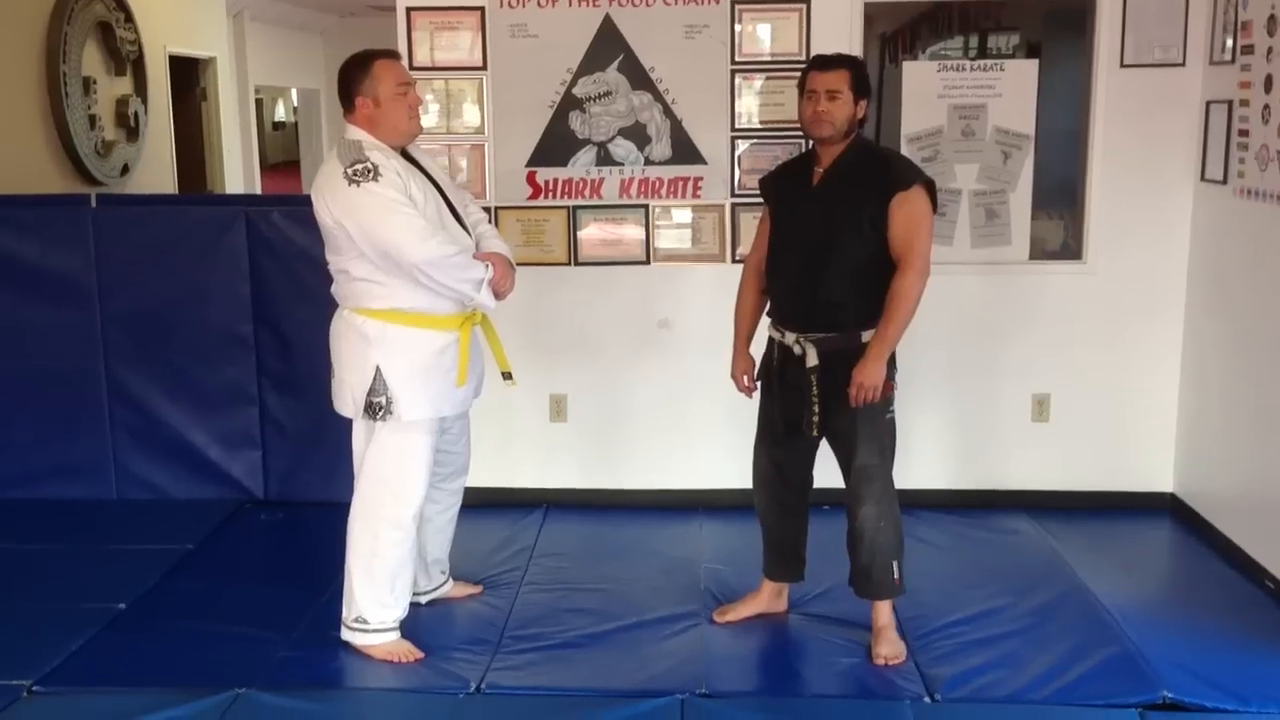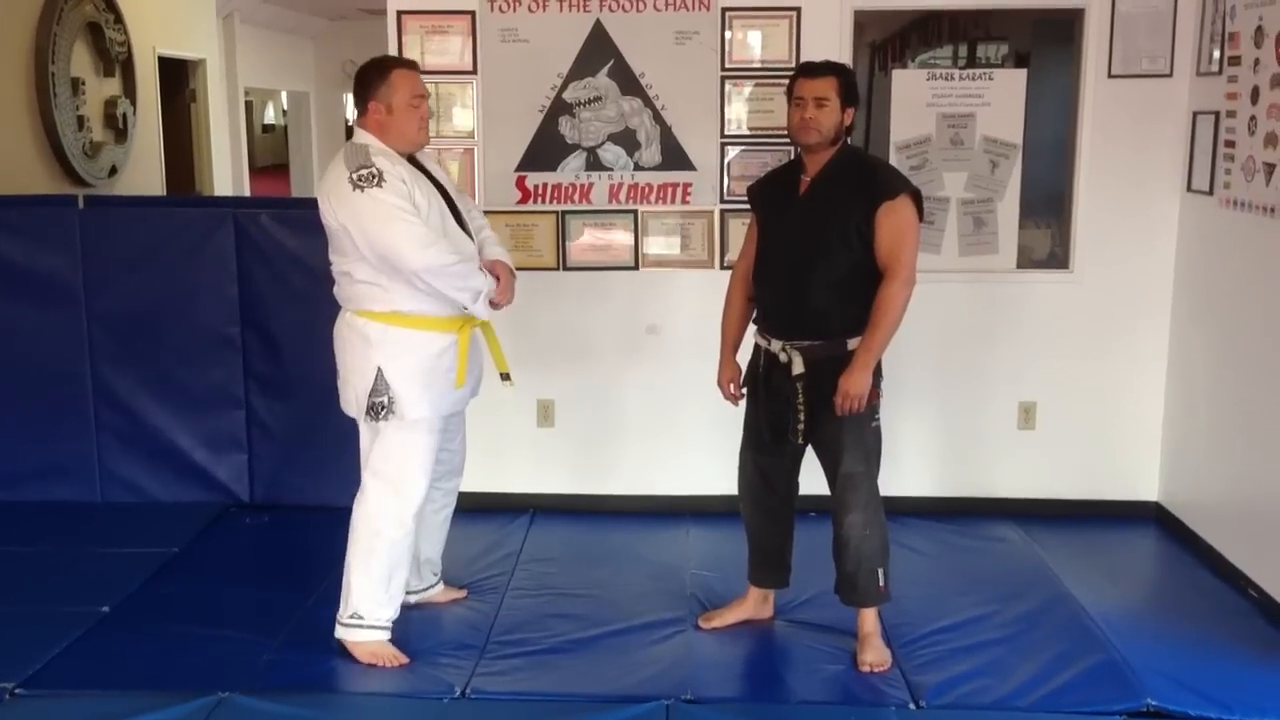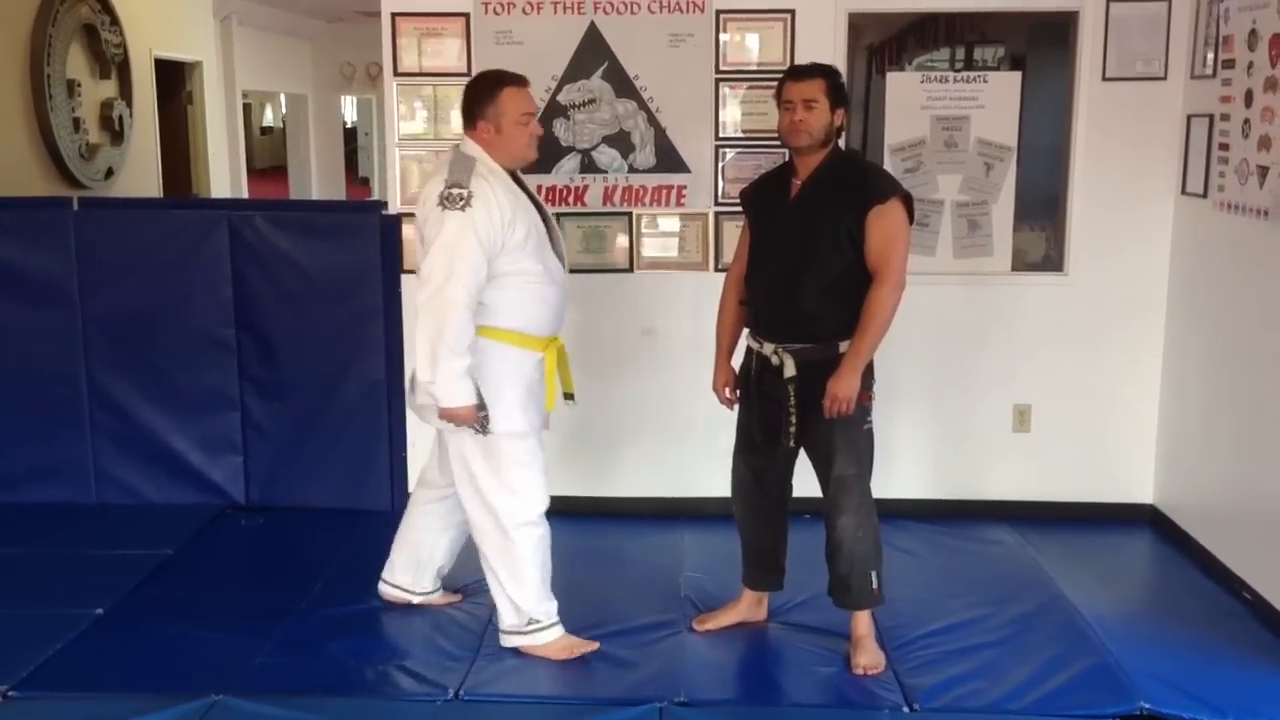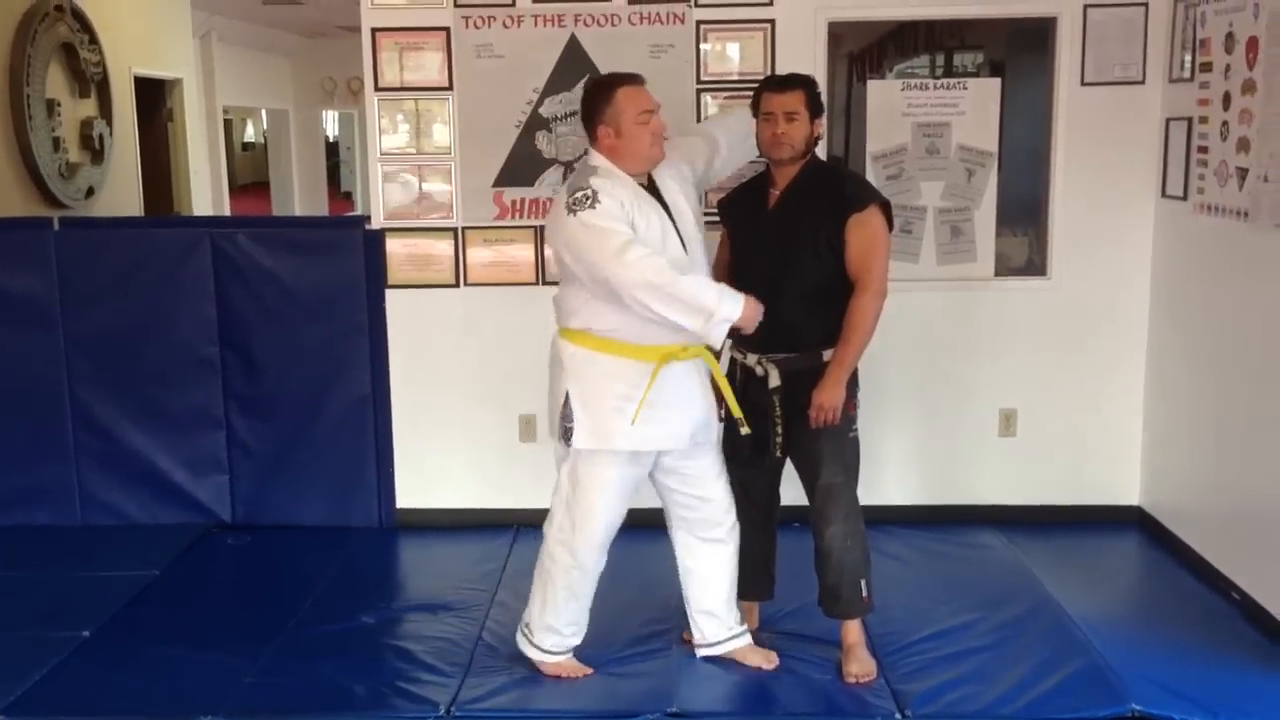
dt=0.7s
person 1, frame 1
left shoulder: (893, 177)
right shoulder: (783, 181)
left elbow: (912, 268)
right elbow: (758, 266)
left wrist: (878, 355)
right wrist: (741, 346)
left hip: (854, 358)
right hip: (787, 356)
left knee: (869, 490)
right knee: (776, 477)
left ankle: (883, 617)
right ankle: (774, 589)
person 1, frame 2
left shoulder: (880, 186)
right shoulder: (771, 189)
left elbow: (898, 277)
right elbow: (745, 274)
left wrist: (863, 364)
right wrist: (729, 354)
left hip: (841, 366)
right hip: (773, 363)
left knee: (855, 497)
right knee: (762, 484)
left ankle: (869, 624)
right ankle: (760, 596)
person 1, frame 3
left shoulder: (870, 188)
right shoulder: (763, 192)
left elbow: (887, 281)
right elbow: (739, 278)
left wrist: (852, 368)
right wrist: (723, 358)
left hip: (832, 368)
right hip: (765, 366)
left knee: (847, 500)
right knee: (755, 486)
left ankle: (862, 627)
right ankle: (754, 598)
person 1, frame 4
left shoulder: (849, 196)
right shoulder: (740, 202)
left elbow: (869, 289)
right elbow: (720, 286)
left wrist: (837, 375)
left hip: (816, 376)
right hip: (748, 375)
left knee: (834, 508)
right knee: (744, 499)
left ankle: (852, 636)
right ankle: (745, 611)
person 2, frame 1
left shoulder: (413, 160)
right shoulder: (352, 174)
left elbow: (470, 215)
right elbow: (421, 253)
left wrist: (497, 257)
right wrist: (486, 283)
left hip: (437, 346)
right hip: (393, 352)
left knee: (444, 472)
right knee: (394, 488)
left ankle: (428, 579)
right ankle: (369, 622)
person 2, frame 2
left shoulder: (414, 165)
right shoulder: (359, 176)
left elbow: (469, 221)
right elbow: (422, 258)
left wrist: (497, 264)
right wrist: (482, 291)
left hip: (433, 349)
right hip: (394, 353)
left knee: (439, 475)
right knee: (395, 488)
left ankle: (416, 581)
right ankle: (362, 619)
person 2, frame 3
left shoulder: (499, 180)
right shoulder: (466, 193)
right elbow: (445, 296)
right wrist: (451, 387)
left hip: (504, 365)
right hip: (482, 373)
left knee: (453, 481)
right knee: (514, 501)
left ankle: (407, 579)
right ankle: (534, 624)
person 2, frame 4
left shoulder: (666, 169)
right shoulder: (586, 198)
left elbow: (716, 143)
right elbow: (639, 274)
right wrist: (728, 306)
left hip: (677, 382)
right hip: (606, 386)
left knee: (708, 515)
right knee: (589, 523)
left ankle: (721, 633)
right ankle: (548, 641)
